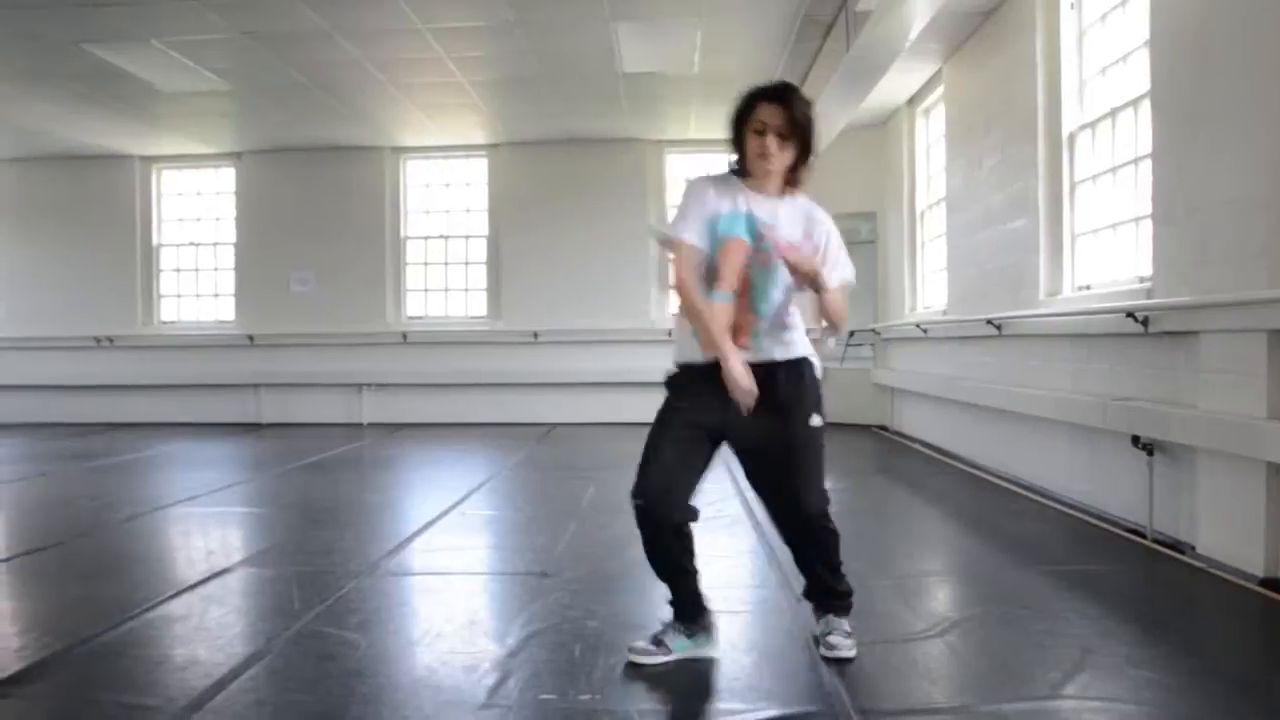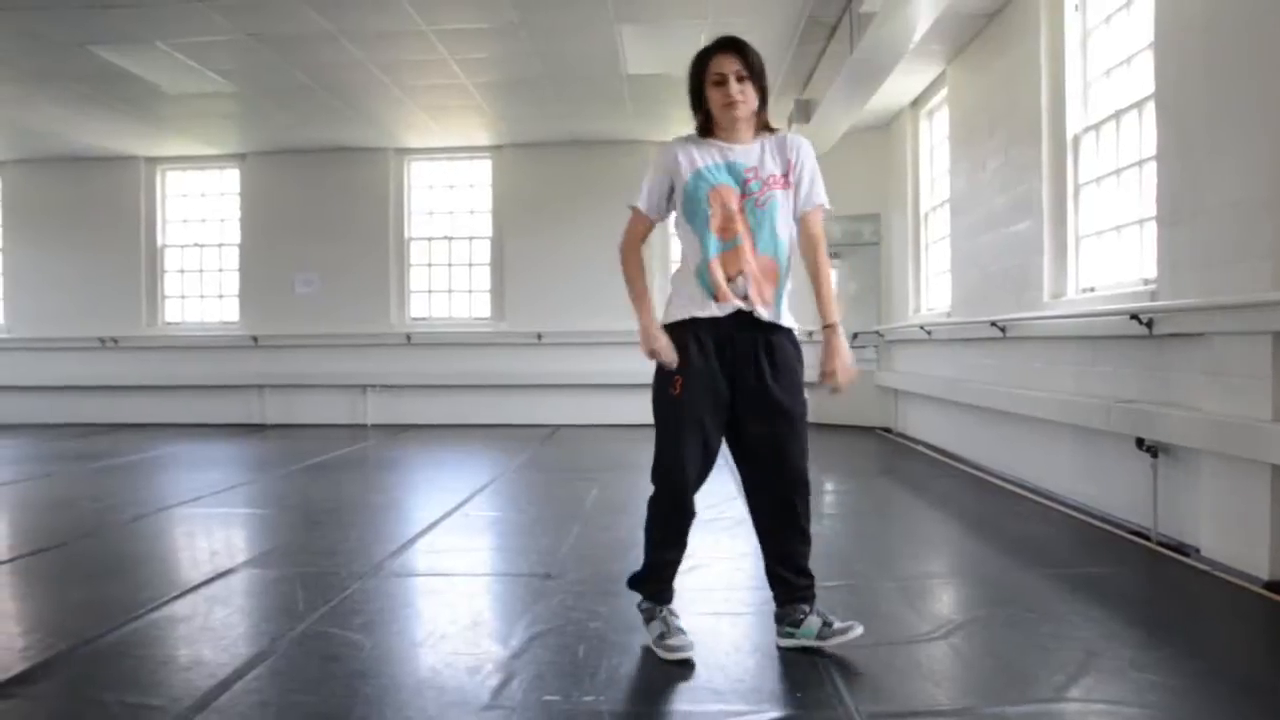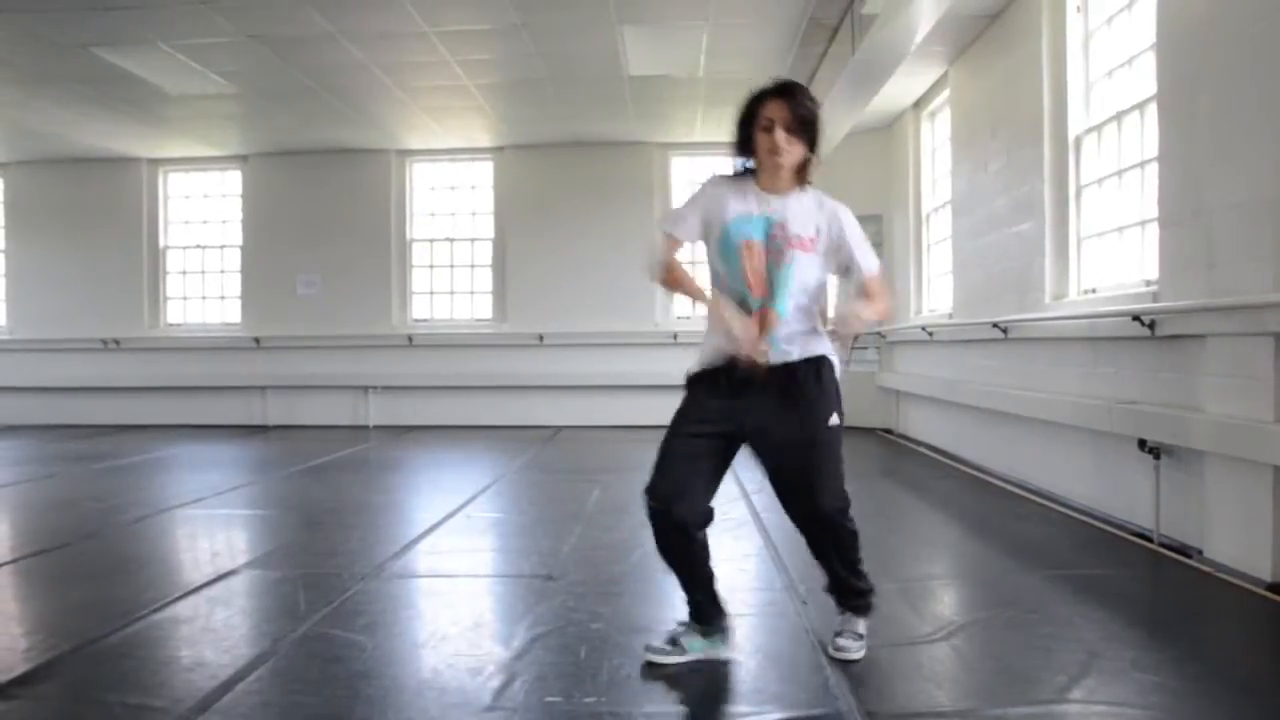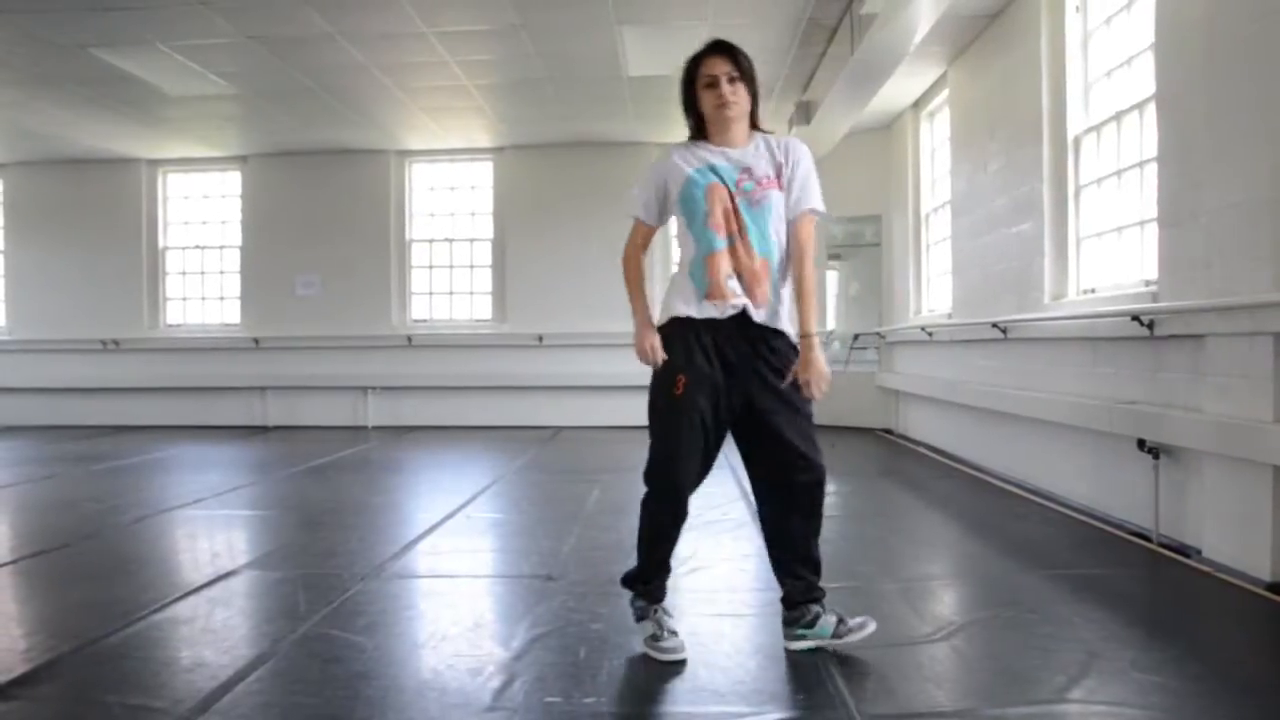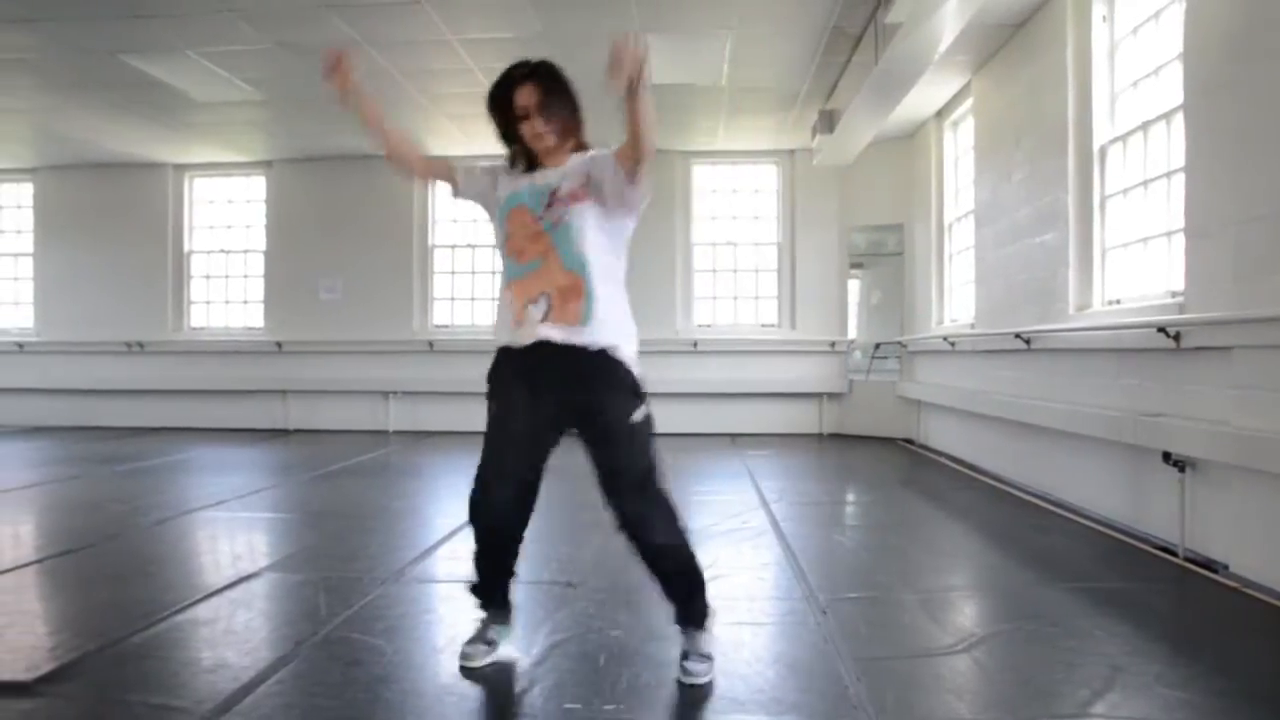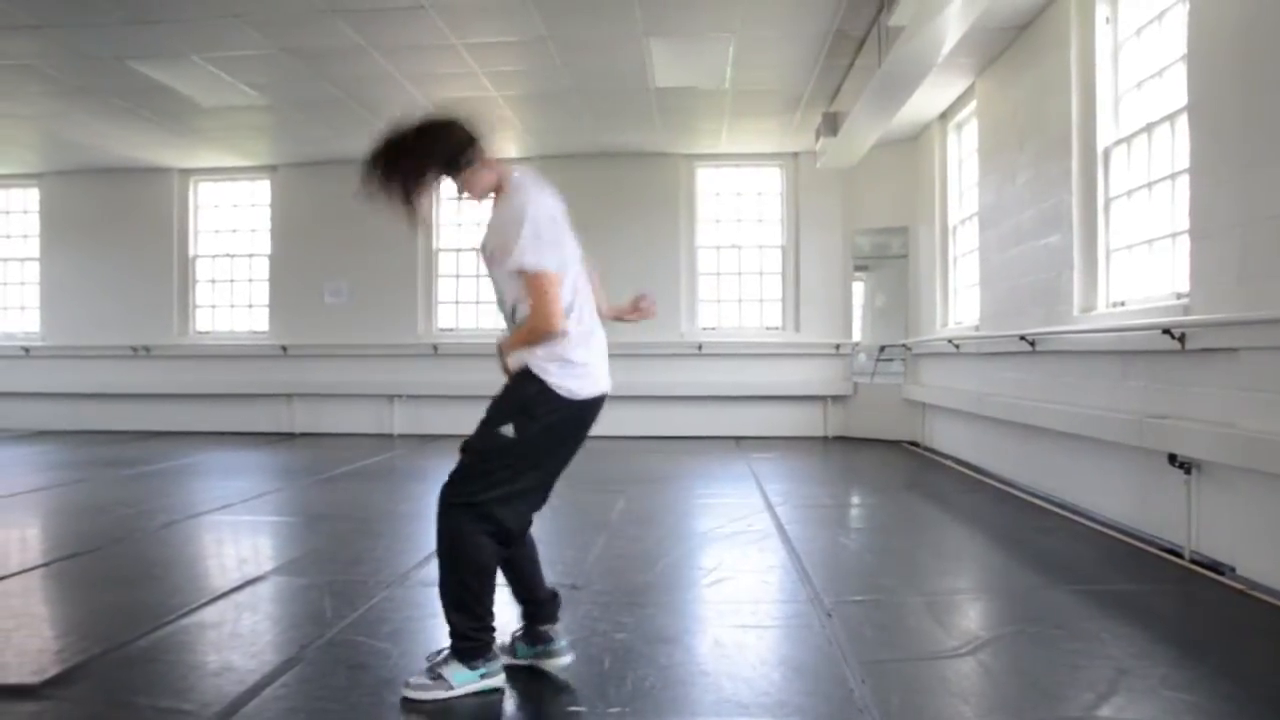
dt=0.5s
person 1, frame 1
left shoulder: (813, 219)
right shoulder: (705, 193)
left elbow: (836, 319)
right elbow: (683, 281)
left wrist: (820, 283)
right wrist: (727, 358)
left hip: (784, 378)
right hip: (702, 375)
left knee: (805, 508)
right knee: (655, 499)
left ankle: (832, 611)
right ankle: (692, 621)
person 1, frame 2
left shoulder: (792, 151)
right shoulder: (678, 157)
left elbow: (814, 243)
right elbow: (632, 242)
left wrist: (834, 329)
right wrist: (648, 323)
left hip: (769, 336)
right hip: (695, 336)
left knee: (784, 477)
right knee: (677, 477)
left ankle: (794, 610)
right ankle: (657, 605)
person 1, frame 3
left shoulder: (828, 214)
right shoulder: (717, 194)
left elbow: (878, 298)
right elbow: (665, 266)
left wrist: (857, 313)
right wrist: (712, 302)
left hip: (803, 378)
right hip: (724, 375)
left knee: (825, 507)
right knee: (670, 499)
left ankle: (854, 608)
right ankle: (707, 621)
person 1, frame 4
left shoulder: (789, 154)
right shoulder: (676, 164)
left elbow: (802, 249)
right elbow: (635, 248)
left wrist: (810, 340)
right wrist: (642, 324)
left hip: (767, 336)
right hip: (693, 334)
left knee: (799, 470)
right knee: (673, 476)
left ankle: (803, 610)
right ankle: (649, 603)
person 1, frame 5
left shoulder: (602, 169)
right shoulder: (504, 182)
left elbow: (639, 152)
right elbow: (412, 160)
left wrist: (633, 90)
right wrist: (355, 94)
left hip: (599, 360)
right hip: (524, 362)
left knee: (639, 504)
right knee: (495, 502)
left ankle: (693, 624)
right ankle: (495, 616)
person 1, frame 6
left shoulder: (524, 207)
right shoulder: (520, 193)
left elbow: (547, 320)
left wrist: (508, 346)
right wrist: (608, 310)
left hip: (556, 381)
right hip: (563, 379)
left knee: (464, 502)
right knee: (498, 505)
left ankle: (474, 656)
right ankle: (541, 634)
